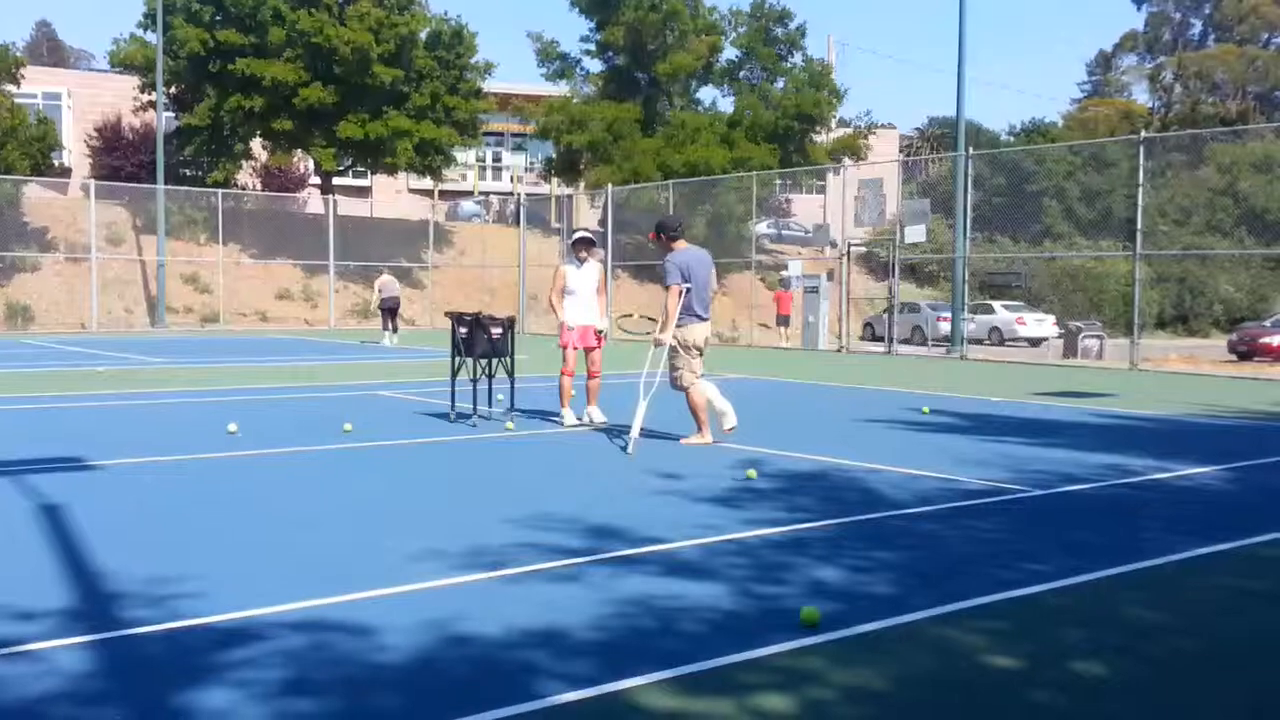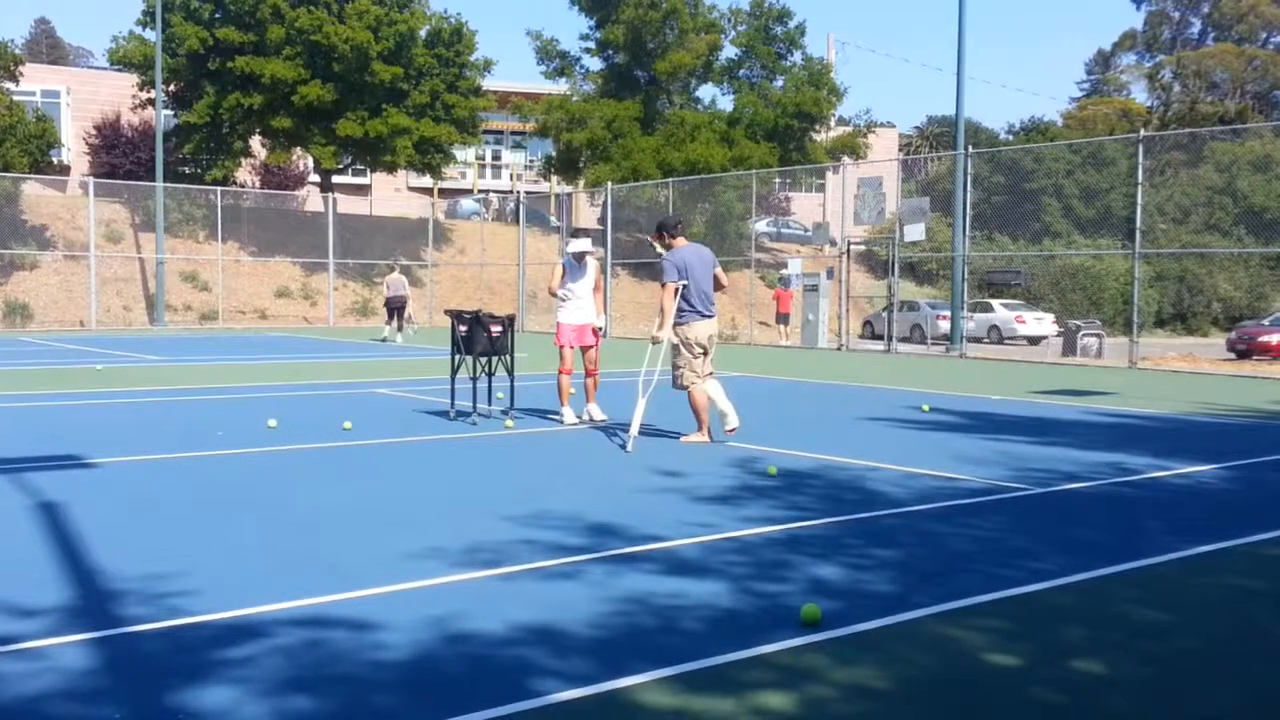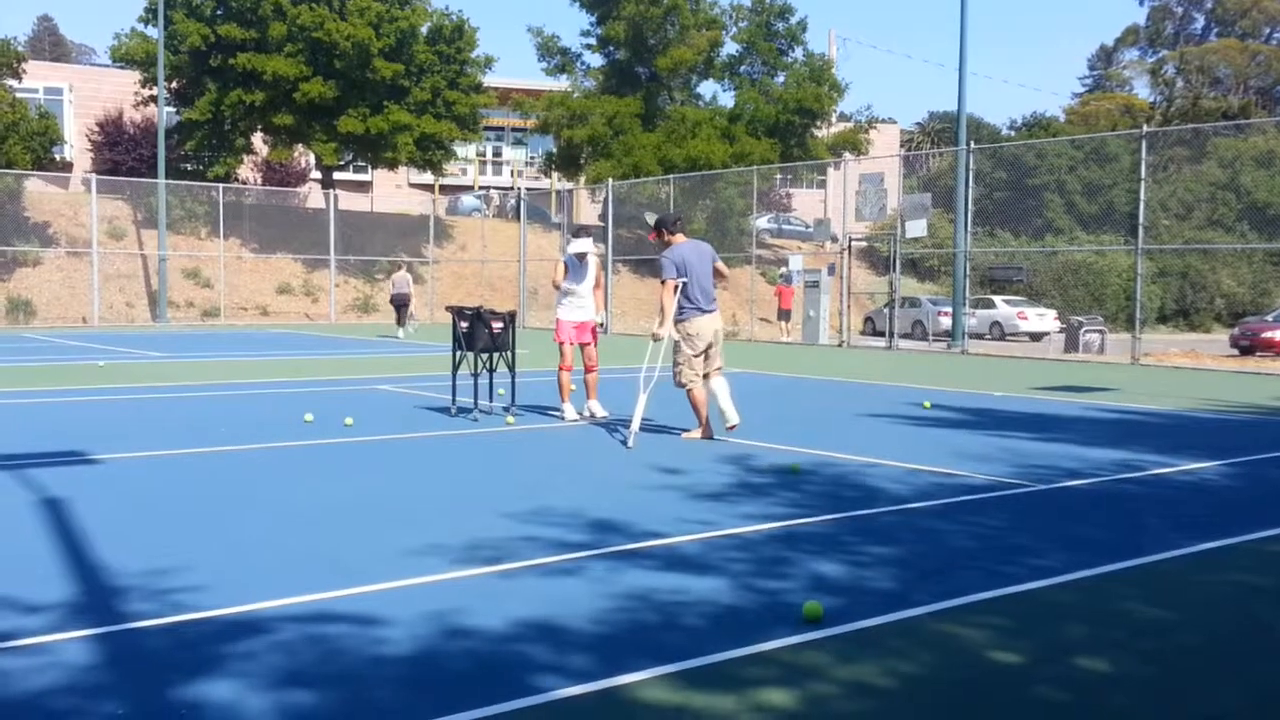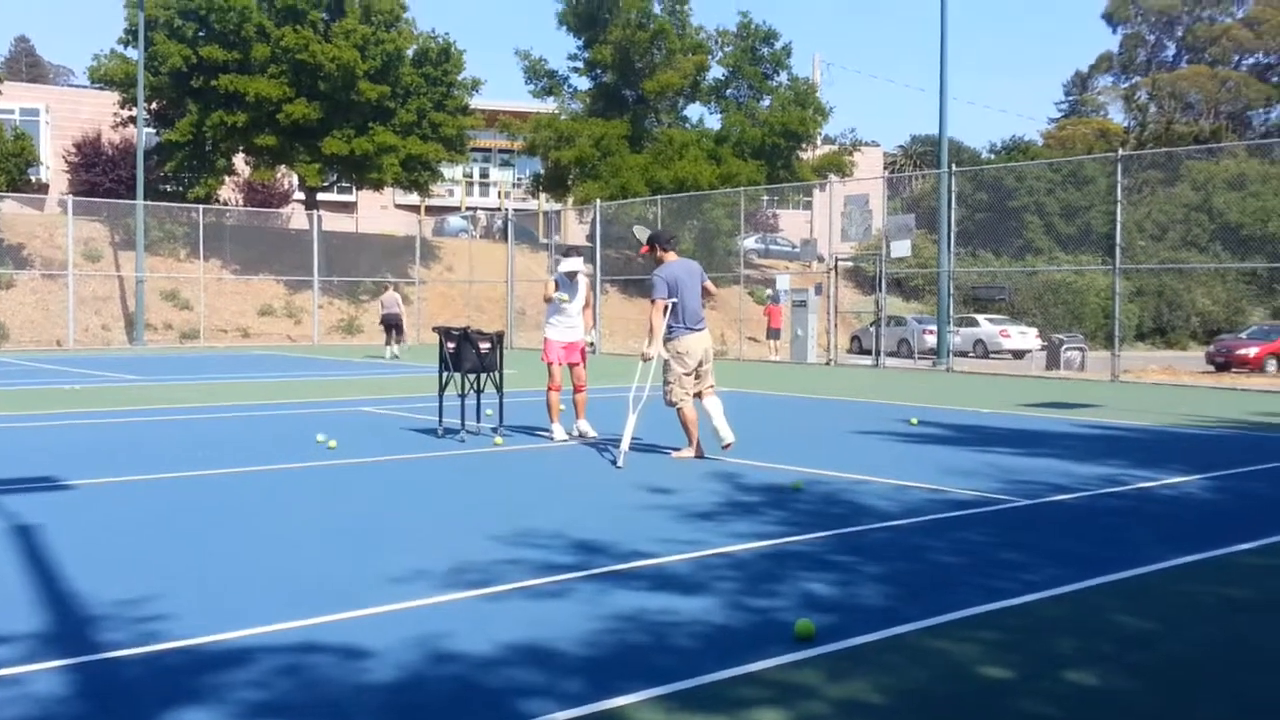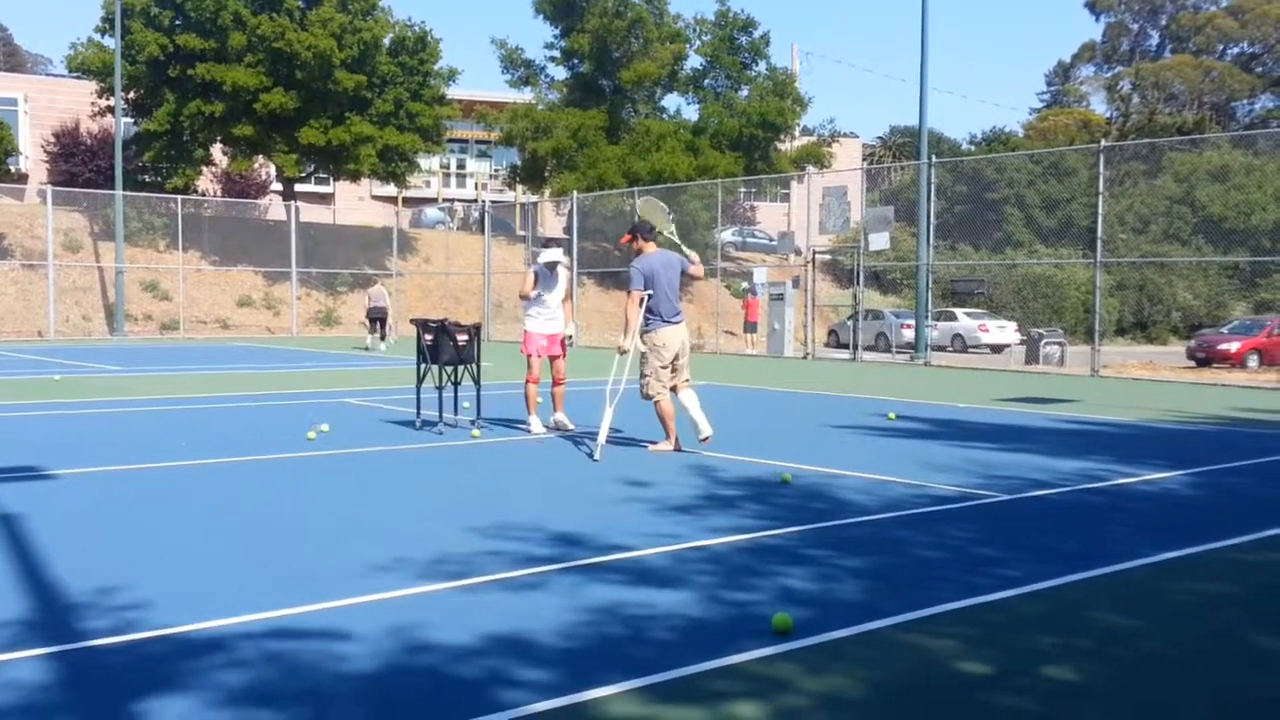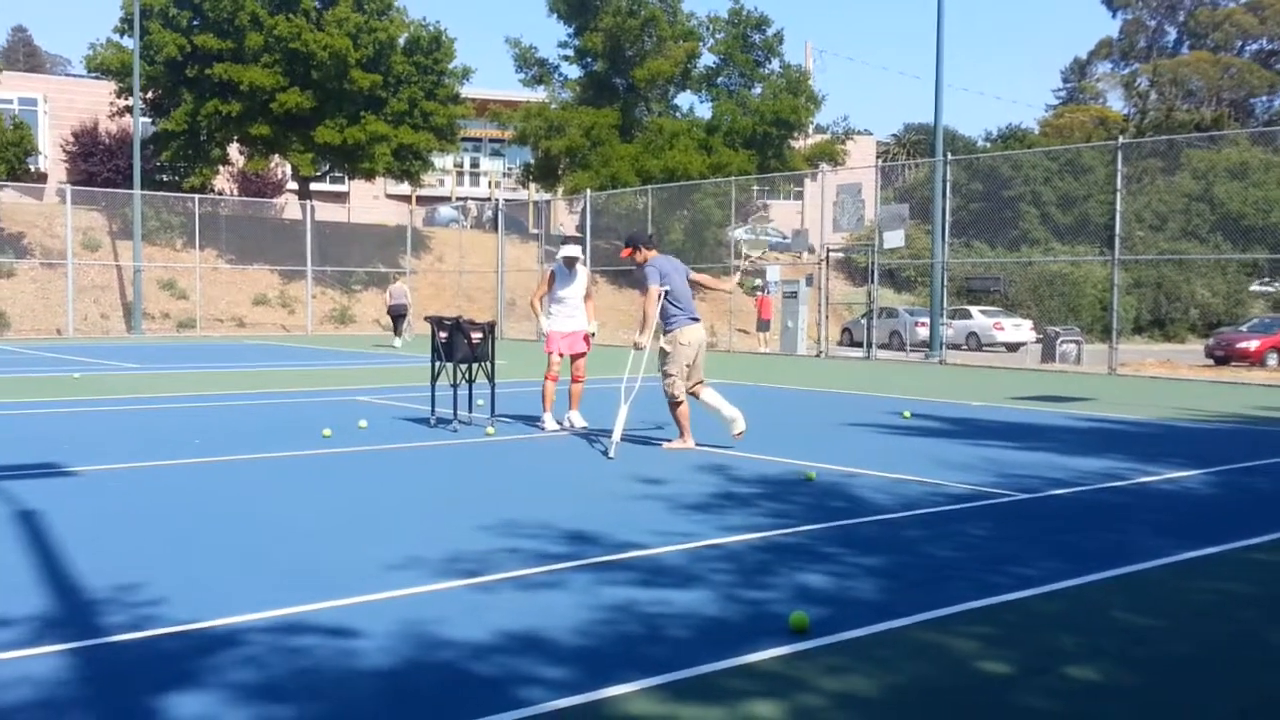
dt=0.4s
person 1, frame 1
left shoulder: (672, 260)
right shoulder: (704, 253)
left elbow: (673, 297)
right elbow: (713, 289)
left wrist: (666, 331)
left hip: (686, 328)
right hip: (704, 324)
left knee: (689, 383)
right knee: (695, 376)
left ankle: (703, 433)
right ankle: (724, 411)
person 1, frame 2
left shoulder: (670, 258)
right shoulder: (705, 251)
left elbow: (668, 295)
right elbow: (723, 283)
left wrist: (664, 328)
left hip: (689, 326)
right hip: (710, 322)
left knee: (691, 382)
right knee: (705, 375)
left ankle: (703, 432)
right ankle: (727, 414)
person 1, frame 3
left shoulder: (668, 256)
right shoulder: (704, 246)
left elbow: (668, 292)
right elbow: (725, 273)
left wrist: (664, 325)
left hip: (691, 323)
right hip: (714, 318)
left knee: (692, 379)
right knee: (714, 370)
left ankle: (704, 428)
right ankle: (729, 412)
person 1, frame 4
left shoulder: (660, 274)
right shoulder: (694, 265)
left elbow: (657, 311)
right elbow: (712, 291)
left wrist: (653, 345)
left hip: (681, 342)
right hip: (703, 336)
left knee: (681, 398)
right knee: (706, 389)
left ankle: (694, 447)
right ankle: (723, 430)
person 1, frame 5
left shoulder: (637, 265)
right shoulder: (674, 257)
left elbow: (633, 304)
right elbow: (699, 274)
left wrist: (627, 338)
right wrist: (696, 261)
left hip: (658, 334)
right hip: (680, 330)
left knee: (658, 391)
right knee: (681, 383)
left ankle: (671, 440)
right ankle: (700, 422)
person 1, frame 6
left shoulder: (651, 267)
right shoulder: (672, 262)
left elbow: (651, 300)
right elbow: (699, 278)
left wrist: (644, 334)
right wrist: (726, 286)
left hip: (679, 334)
right hip: (695, 329)
left knee: (674, 391)
right knee: (695, 385)
left ankle: (685, 438)
right ankle: (730, 412)
person 2, frame 1
left shoulder: (598, 267)
right shoulder: (564, 269)
right elbow: (554, 296)
left wrist: (603, 319)
right wrist: (560, 316)
left hip: (593, 324)
right hip: (571, 324)
left knee: (595, 369)
right knee: (569, 368)
left ankle: (591, 409)
right ankle: (566, 411)
person 2, frame 2
left shoulder: (594, 265)
right shoulder: (562, 266)
right elbow: (551, 287)
left wrist: (600, 316)
right wrist: (558, 293)
left hip: (589, 322)
right hip: (567, 321)
left knee: (592, 366)
right knee: (566, 366)
left ankle: (591, 407)
right ankle: (565, 409)
person 2, frame 3
left shoulder: (595, 262)
right shoulder: (564, 263)
right elbow: (556, 281)
left wrist: (600, 312)
right wrist: (562, 285)
left hip: (588, 318)
right hip: (567, 318)
left knee: (592, 363)
right knee: (566, 363)
left ankle: (592, 404)
right ankle: (566, 406)
person 2, frame 4
left shoulder: (585, 282)
right shoulder: (554, 282)
right elbow: (546, 297)
left wrist: (589, 331)
right wrist: (553, 297)
left hip: (576, 338)
right hip: (555, 337)
left knee: (580, 383)
right knee: (555, 383)
left ankle: (580, 424)
right ankle: (555, 426)
person 2, frame 5
left shoulder: (565, 274)
right shoulder: (534, 274)
right elbow: (523, 293)
left wrist: (569, 324)
right wrist: (530, 294)
left hip: (557, 331)
right hip: (535, 330)
left knee: (560, 376)
right knee: (533, 375)
left ankle: (558, 416)
right ankle: (533, 418)
person 2, frame 6
left shoulder: (585, 273)
right shoulder: (553, 273)
right elbow: (535, 298)
left wrist: (592, 322)
right wrist: (541, 319)
left hip: (580, 329)
right hip: (556, 329)
left knee: (579, 374)
right knee: (553, 372)
left ankle: (573, 414)
right ankle: (547, 416)
